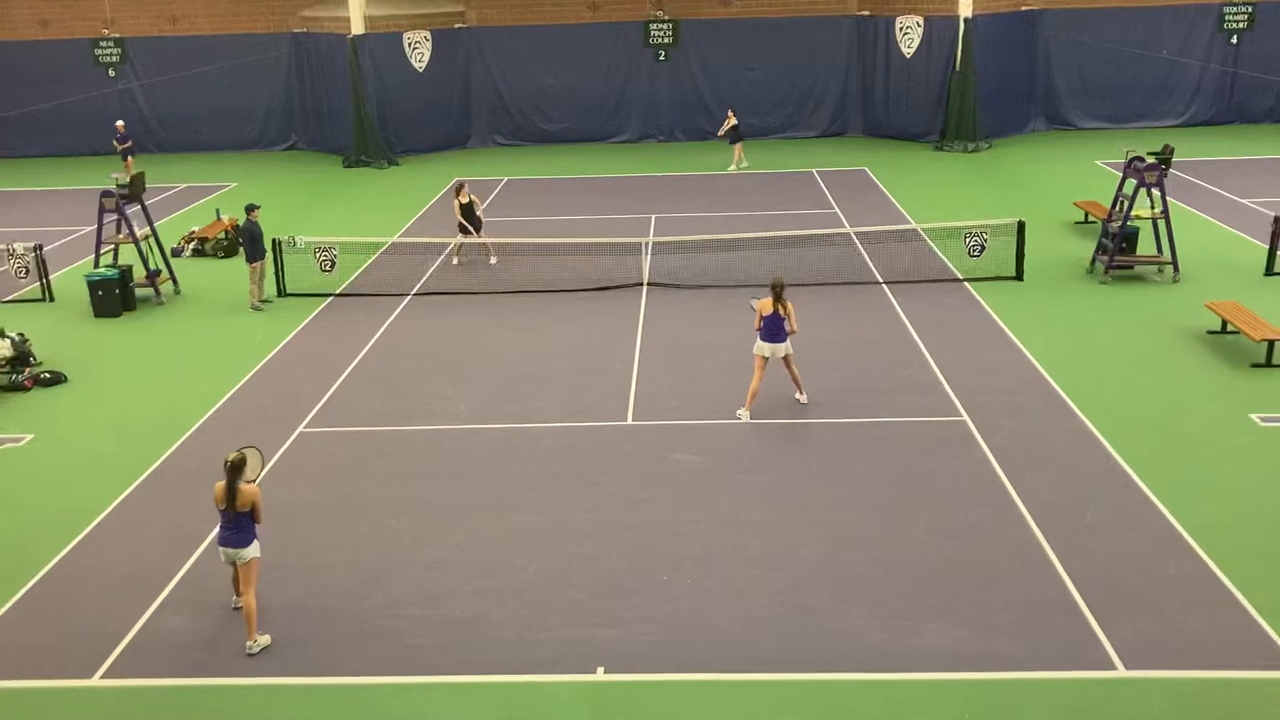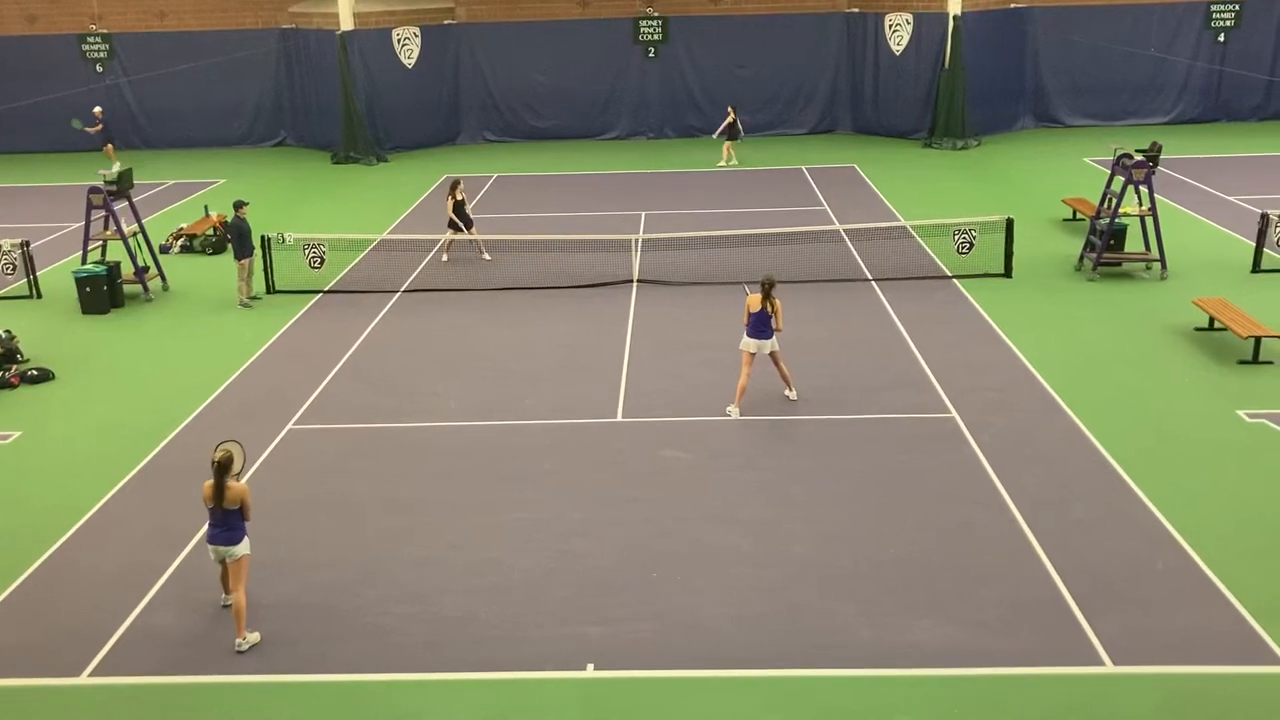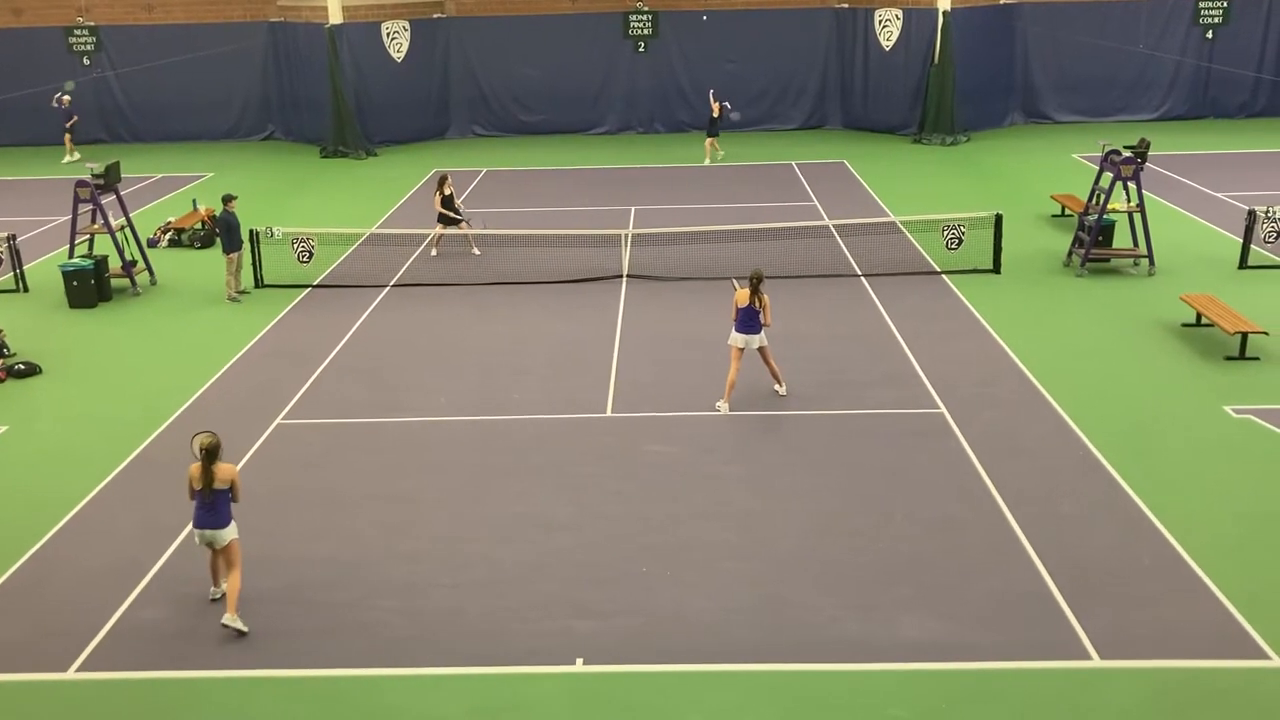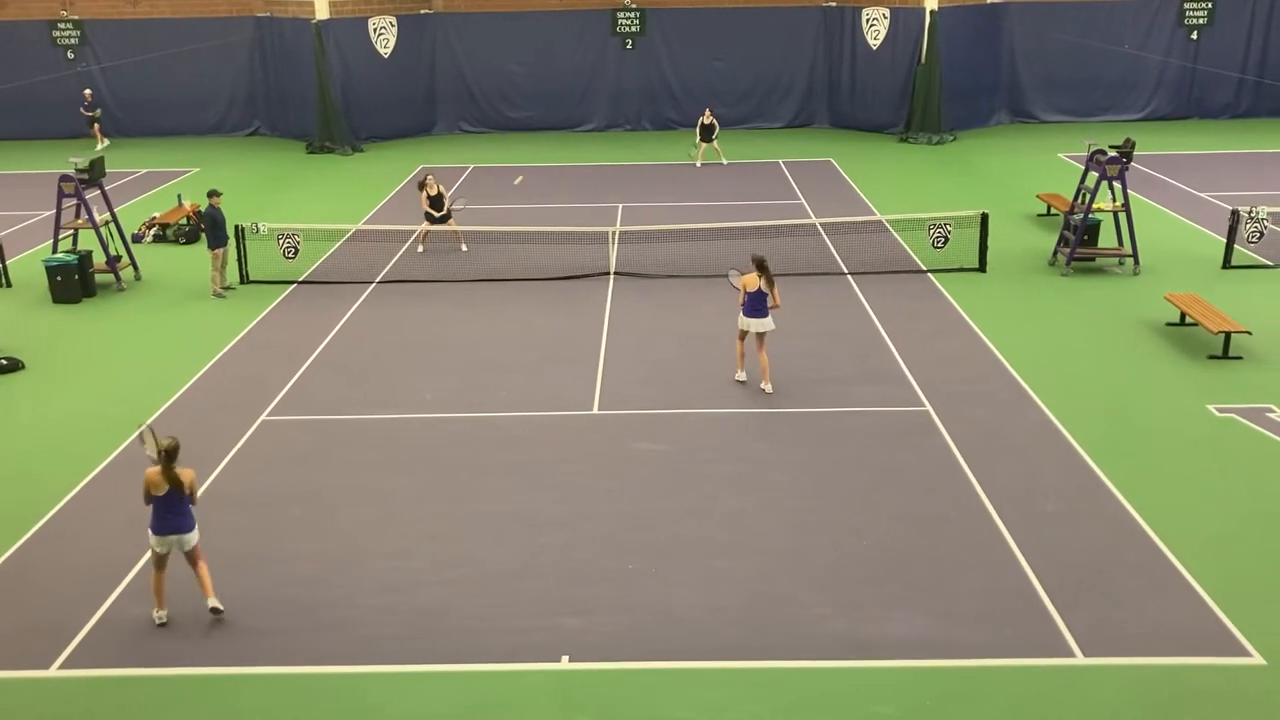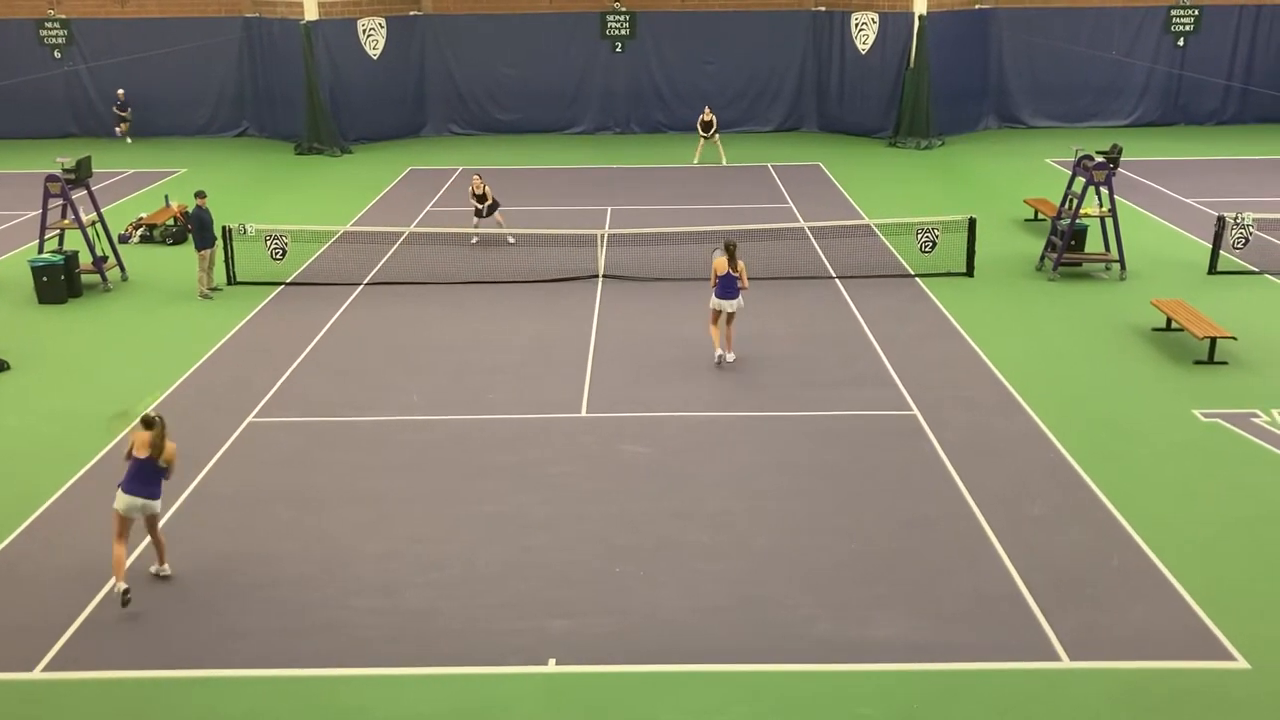
dt=1s
person 1, frame 1
left shoulder: (218, 489)
right shoulder: (252, 491)
right elbow: (258, 520)
left hip: (224, 544)
right hip: (245, 544)
left knee: (237, 570)
right knee: (249, 592)
left ankle: (237, 598)
right ankle: (253, 640)
person 1, frame 2
left shoulder: (207, 487)
right shoulder: (240, 489)
right elbow: (247, 517)
left hip: (213, 542)
right hip: (235, 542)
left knee: (225, 567)
right knee: (239, 589)
left ankle: (226, 596)
right ankle: (242, 638)
person 1, frame 3
left shoulder: (193, 470)
right shoulder: (230, 470)
right elbow: (236, 498)
left hip: (200, 527)
right hip: (222, 526)
left knee: (216, 551)
right knee: (234, 570)
left ankle: (217, 588)
right ankle: (230, 616)
person 1, frame 4
left shoulder: (150, 474)
right shoulder: (188, 475)
left elbow: (147, 501)
left hip: (160, 532)
right hip: (186, 530)
left knee: (159, 569)
right knee: (198, 563)
left ankle: (160, 612)
right ankle: (211, 600)
person 1, frame 5
left shoulder: (139, 436)
right shoulder: (171, 448)
left elbow: (128, 457)
left hip: (129, 495)
right hip: (152, 499)
left knee: (120, 541)
right knee: (154, 529)
left ankle: (120, 584)
right ankle: (162, 566)
